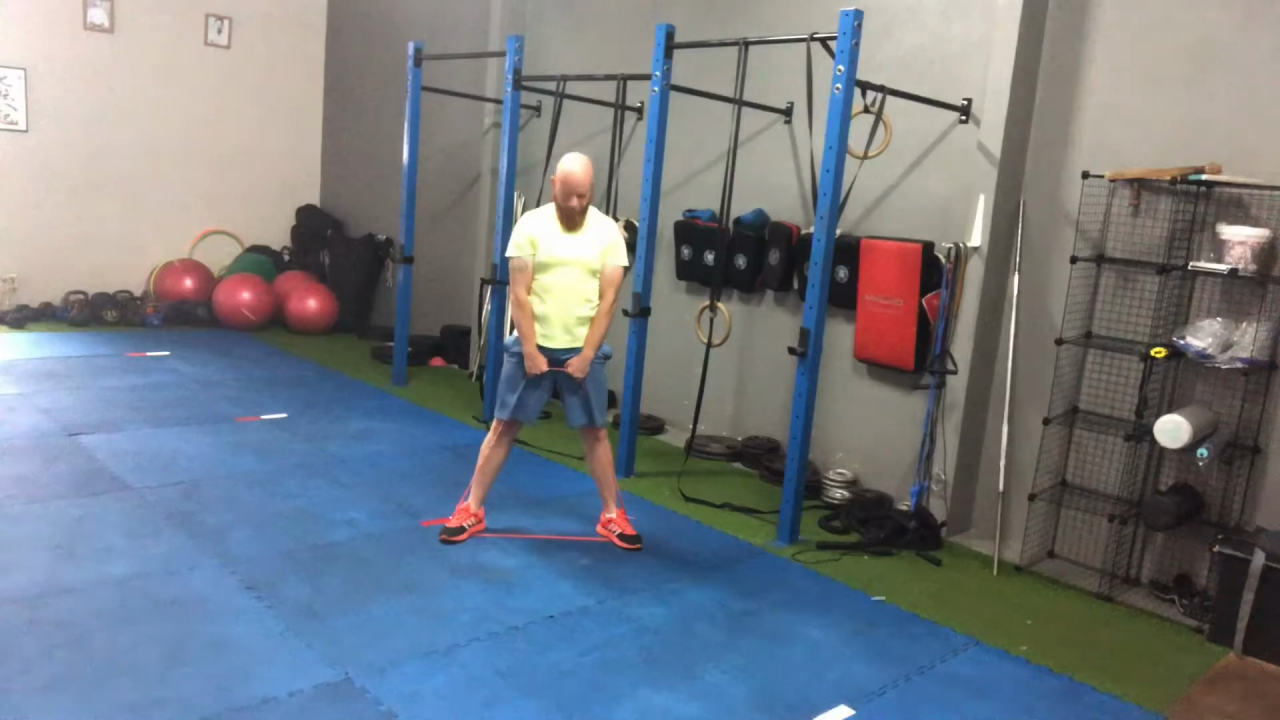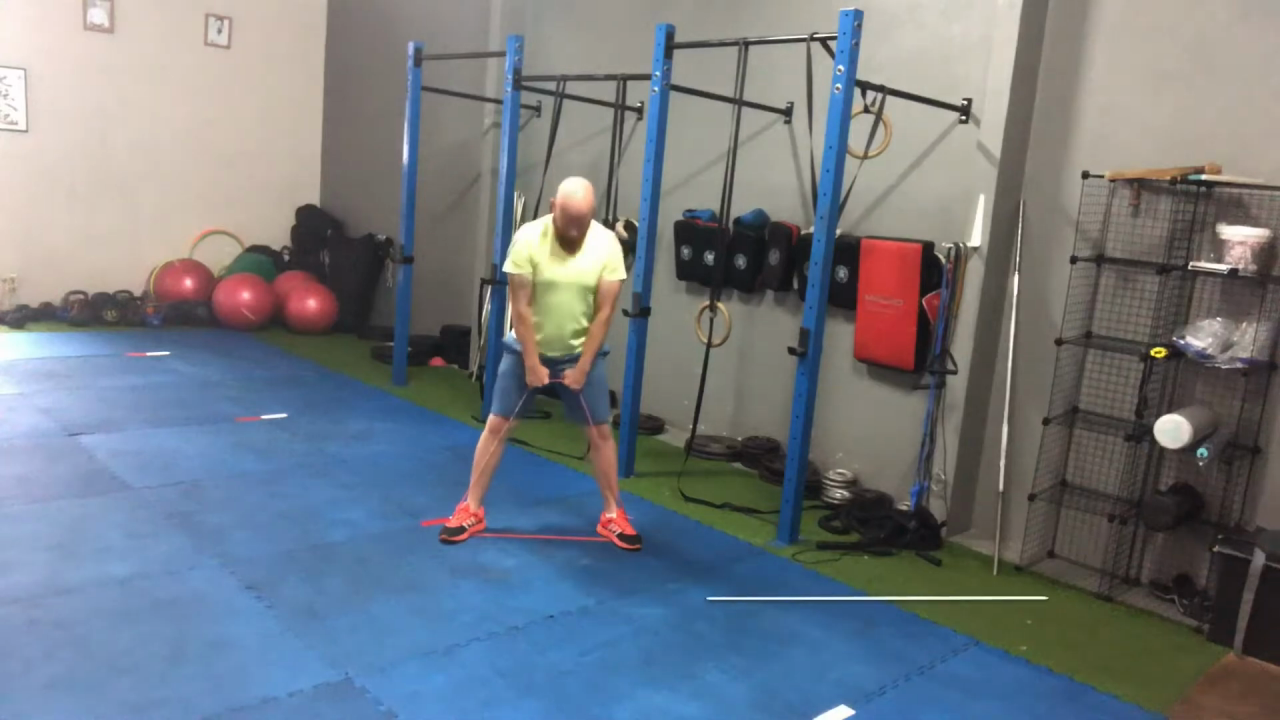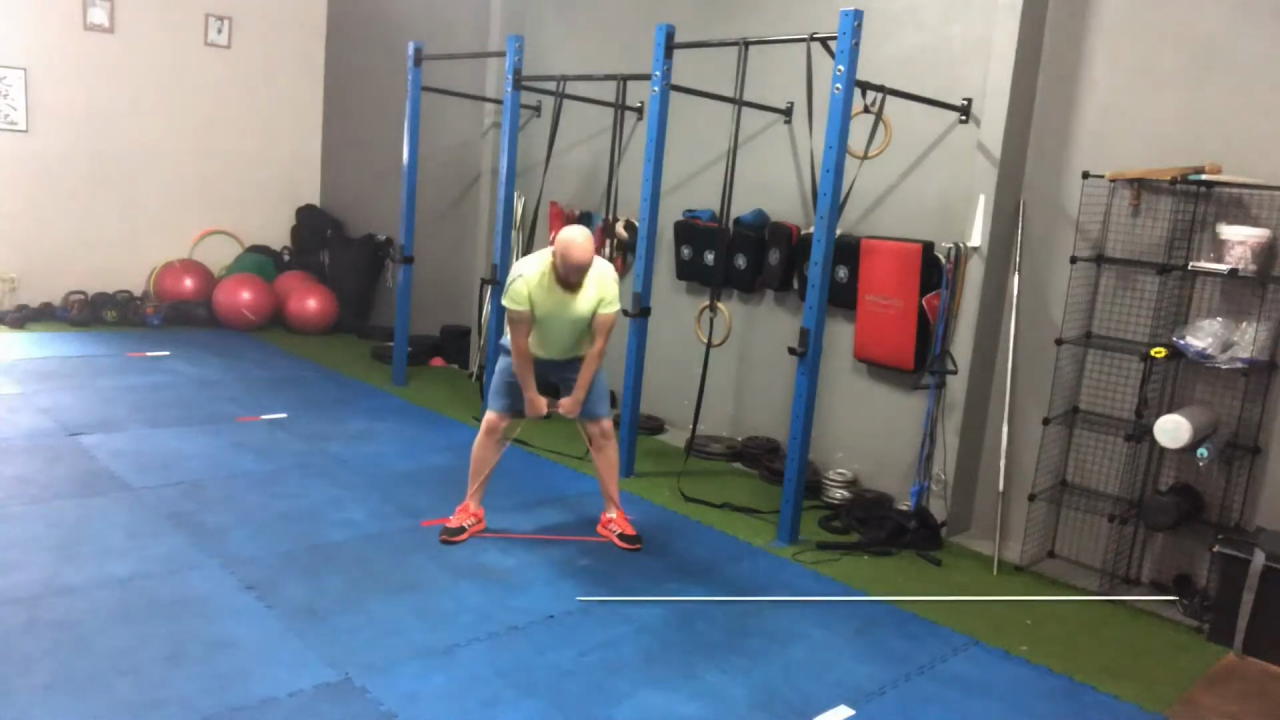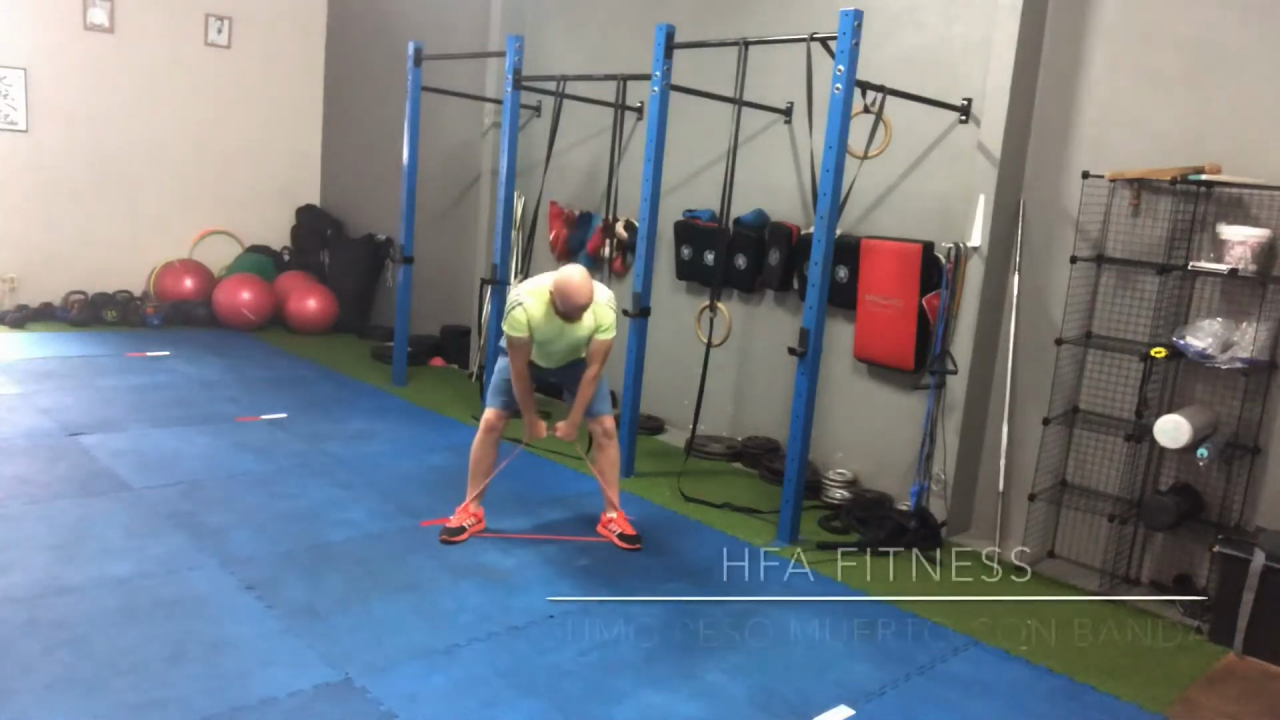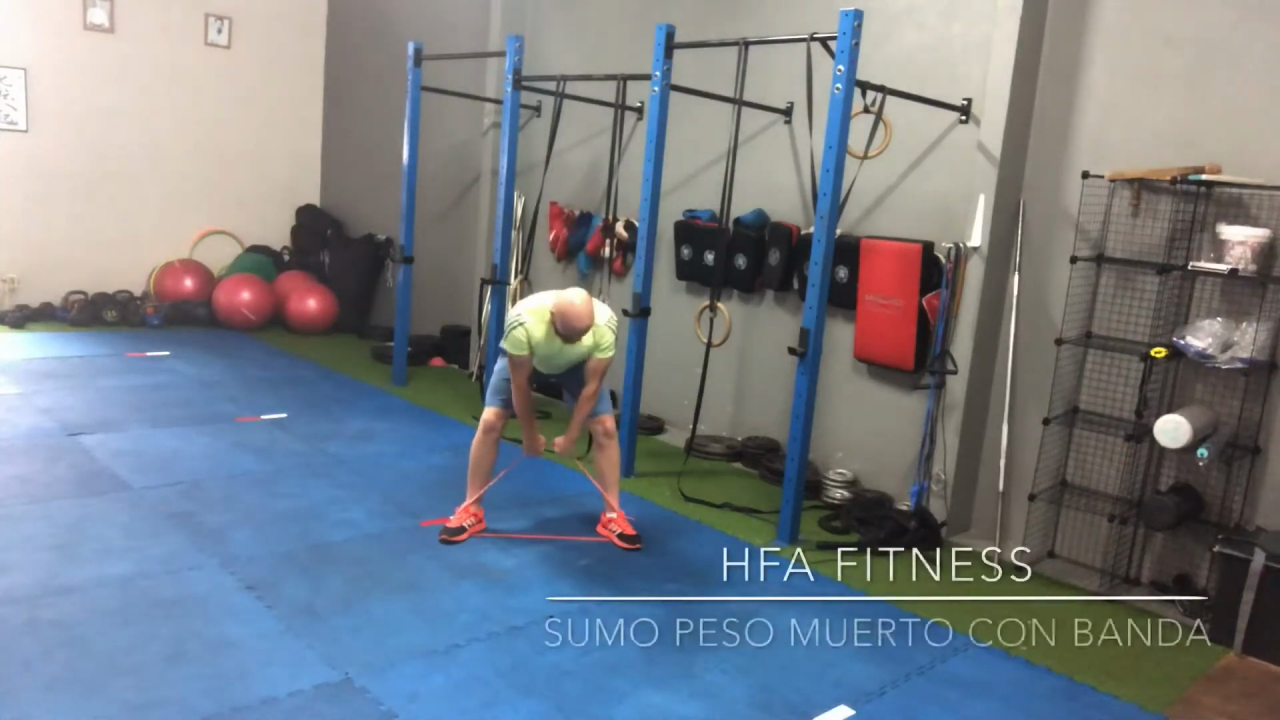
dt=0.5s
person 1, frame 1
left shoulder: (608, 231)
right shoulder: (531, 224)
left elbow: (607, 300)
right elbow: (519, 293)
left wrist: (586, 354)
right wrist: (530, 349)
left hip: (583, 351)
right hip: (533, 347)
left knee: (595, 432)
right knee: (504, 426)
left ankle: (612, 515)
right ankle: (471, 510)
person 1, frame 2
left shoulder: (607, 245)
right shoulder: (528, 239)
left elbow: (604, 313)
right elbow: (520, 308)
left wrist: (582, 367)
right wrist: (532, 364)
left hip: (582, 351)
right hip: (527, 346)
left knee: (600, 430)
right knee: (497, 424)
left ankle: (612, 515)
right ankle: (471, 510)
person 1, frame 3
left shoulder: (606, 277)
right shoulder: (525, 274)
left elbow: (598, 343)
right elbow: (519, 340)
left wrist: (578, 396)
right wrist: (530, 394)
left hip: (578, 358)
right hip: (526, 355)
left knee: (603, 430)
right knee: (492, 424)
left ankle: (613, 515)
right ankle: (470, 510)
person 1, frame 4
left shoulder: (605, 304)
right shoulder: (522, 301)
left elbow: (594, 368)
right elbow: (519, 366)
left wrist: (574, 420)
right wrist: (531, 419)
left hip: (576, 359)
right hip: (523, 354)
left knee: (605, 427)
right knee: (491, 422)
left ankle: (612, 516)
right ankle: (471, 510)
person 1, frame 5
left shoulder: (605, 323)
right shoulder: (523, 320)
left elbow: (592, 385)
right elbow: (520, 383)
left wrist: (571, 436)
right wrist: (530, 434)
left hip: (576, 364)
right hip: (521, 359)
left knee: (606, 427)
right knee: (490, 423)
left ankle: (612, 516)
right ankle: (471, 510)
